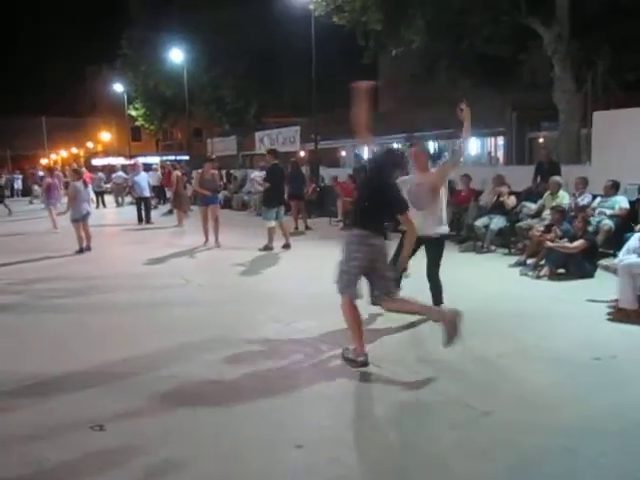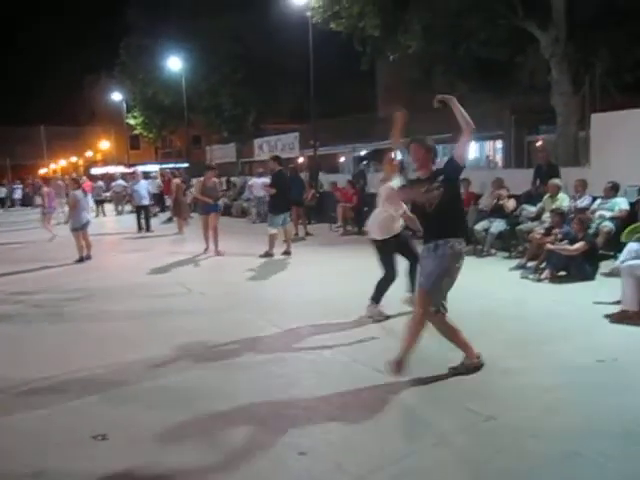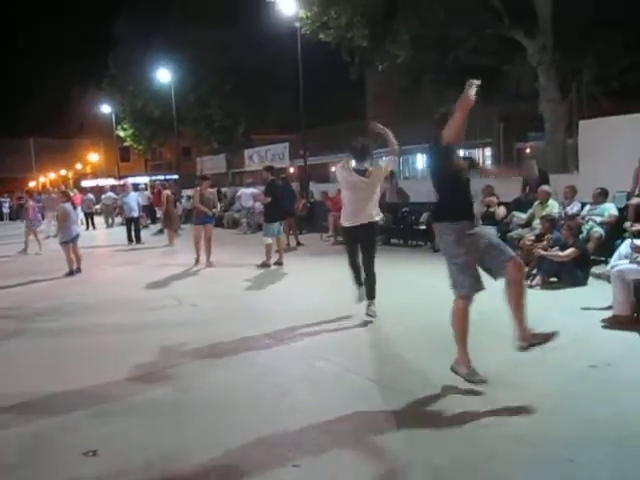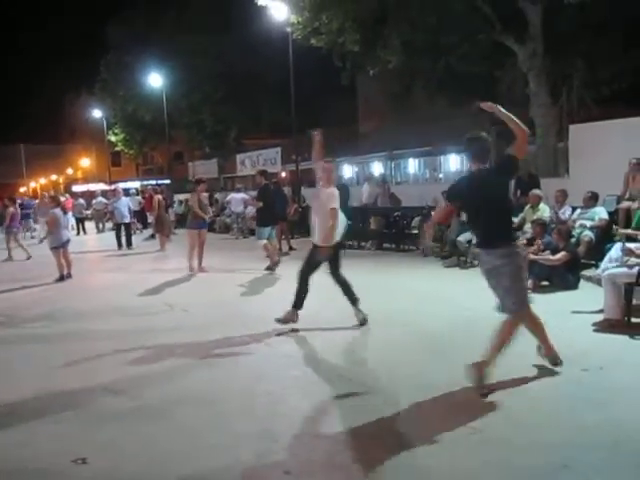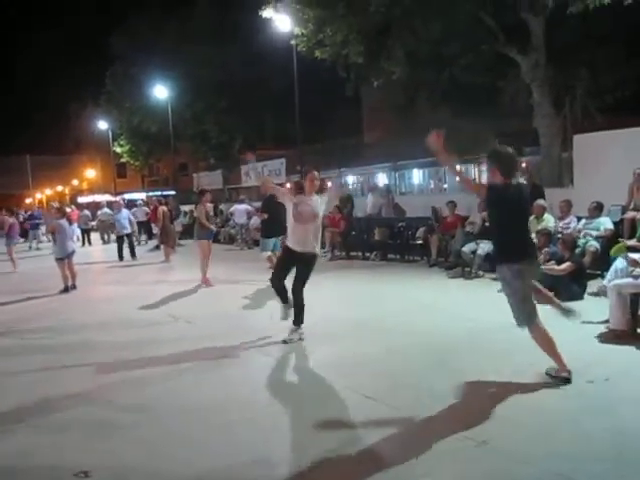
dt=0.3s
person 1, frame 1
left shoulder: (377, 167)
right shoulder: (395, 192)
left elbow: (362, 129)
right elbow: (411, 227)
left wrist: (361, 93)
right wrist: (405, 254)
left hip: (358, 238)
right hip: (376, 242)
left knee: (347, 296)
right knee: (386, 299)
left ankle: (359, 352)
right ankle: (442, 313)
person 1, frame 2
left shoulder: (448, 173)
right shoulder: (414, 186)
left elbow: (468, 133)
left wrist: (453, 103)
left hip: (450, 246)
right hip: (429, 248)
left knee: (423, 297)
right knee: (433, 312)
left ankle: (403, 355)
right ankle: (472, 357)
person 1, frame 3
left shoulder: (454, 159)
right shoulder: (440, 150)
left elbow: (484, 171)
right elbow: (463, 108)
right wrist: (472, 88)
left hip: (470, 227)
right hip: (451, 230)
left knee: (514, 266)
right knee: (464, 296)
left ankle: (523, 334)
right ankle: (462, 362)
person 1, frame 4
left shoulder: (461, 185)
right shoulder: (499, 172)
left elbow: (441, 214)
right elbow: (523, 135)
left wrist: (428, 229)
right wrist: (497, 110)
left hip: (487, 254)
right hip: (507, 250)
left knee: (516, 307)
right knee: (518, 313)
left ankle: (548, 351)
right ankle: (484, 364)
person 1, frame 5
left shoulder: (499, 195)
right shoulder: (521, 190)
left elbow: (465, 181)
left wrist: (439, 150)
left hip: (511, 266)
right hip: (527, 259)
left knee: (530, 322)
right knee: (528, 285)
left ankle: (561, 368)
right ankle: (558, 305)
person 2, frame 1
left shoulder: (441, 172)
right shoulder: (406, 182)
left elbow: (461, 150)
left wrist: (467, 120)
left hip: (436, 231)
right hip: (414, 231)
left knee: (432, 274)
right knee: (395, 268)
left ankle: (438, 306)
person 2, frame 2
left shoulder: (391, 179)
right shoulder: (390, 189)
right elbow: (405, 214)
right wrist: (420, 228)
left hip: (393, 230)
right hip: (383, 233)
left knee: (414, 257)
right knee: (390, 273)
left ankle: (413, 294)
right ankle: (373, 306)
person 2, frame 3
left shoulder: (344, 173)
right shoulder: (379, 172)
left elbow: (344, 163)
right elbow: (395, 152)
right wrist: (385, 131)
left hip: (349, 224)
right hip: (370, 222)
left knee: (353, 258)
right knee: (368, 263)
left ankle: (361, 287)
right ankle: (370, 303)
person 2, frame 4
left shoulder: (331, 193)
right shoulder: (322, 184)
left elbow: (333, 220)
right elbow: (316, 160)
left wrist: (326, 245)
right wrist: (317, 141)
left hip: (324, 241)
right hip: (329, 239)
left knee: (304, 274)
right knee: (336, 275)
left ankle: (294, 313)
right ankle: (358, 311)
person 2, frame 5
left shoulder: (321, 201)
right shoulder: (291, 198)
right elbow: (270, 186)
left hip: (310, 252)
right hip: (290, 249)
left knee: (297, 289)
right knee: (276, 281)
left ankle: (297, 328)
right ankle: (287, 305)
